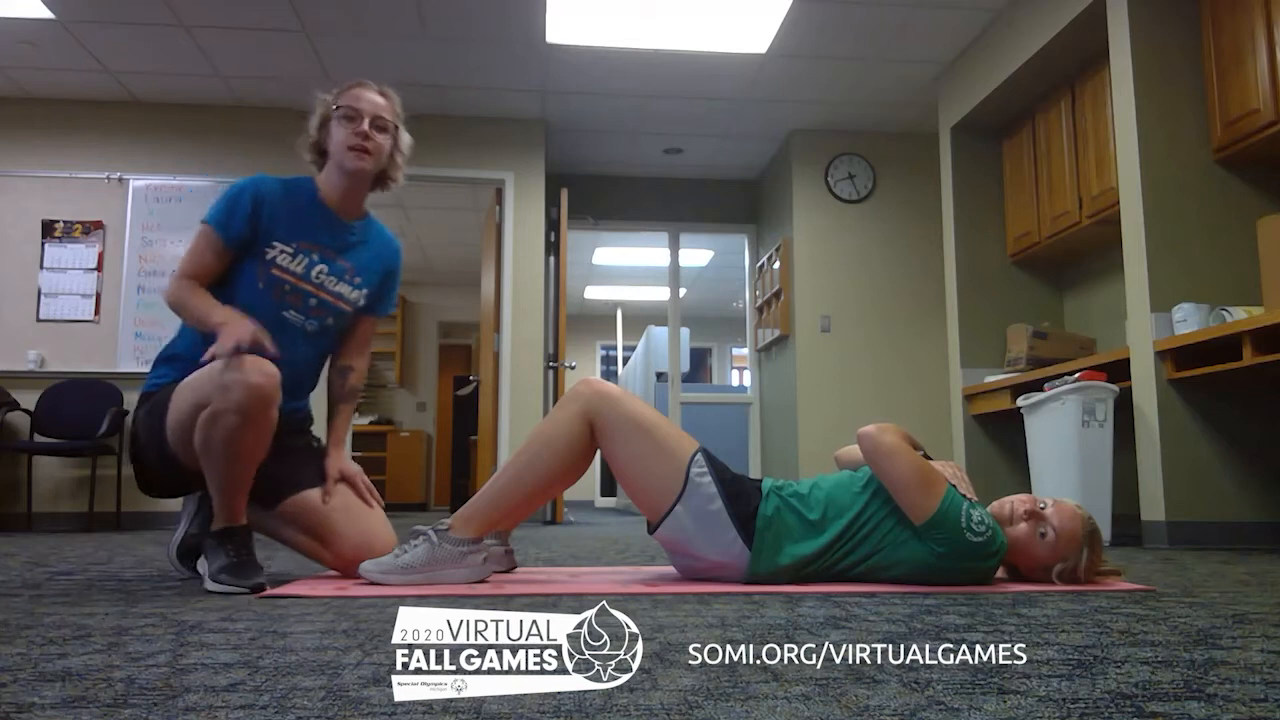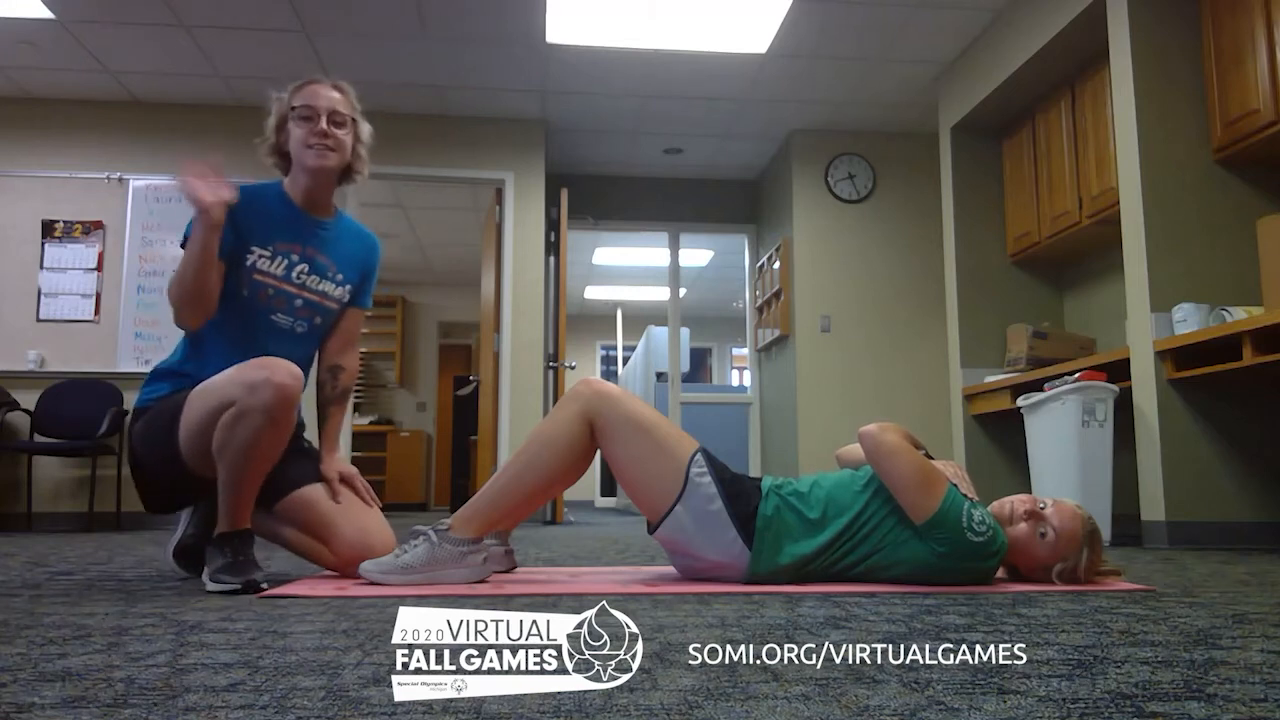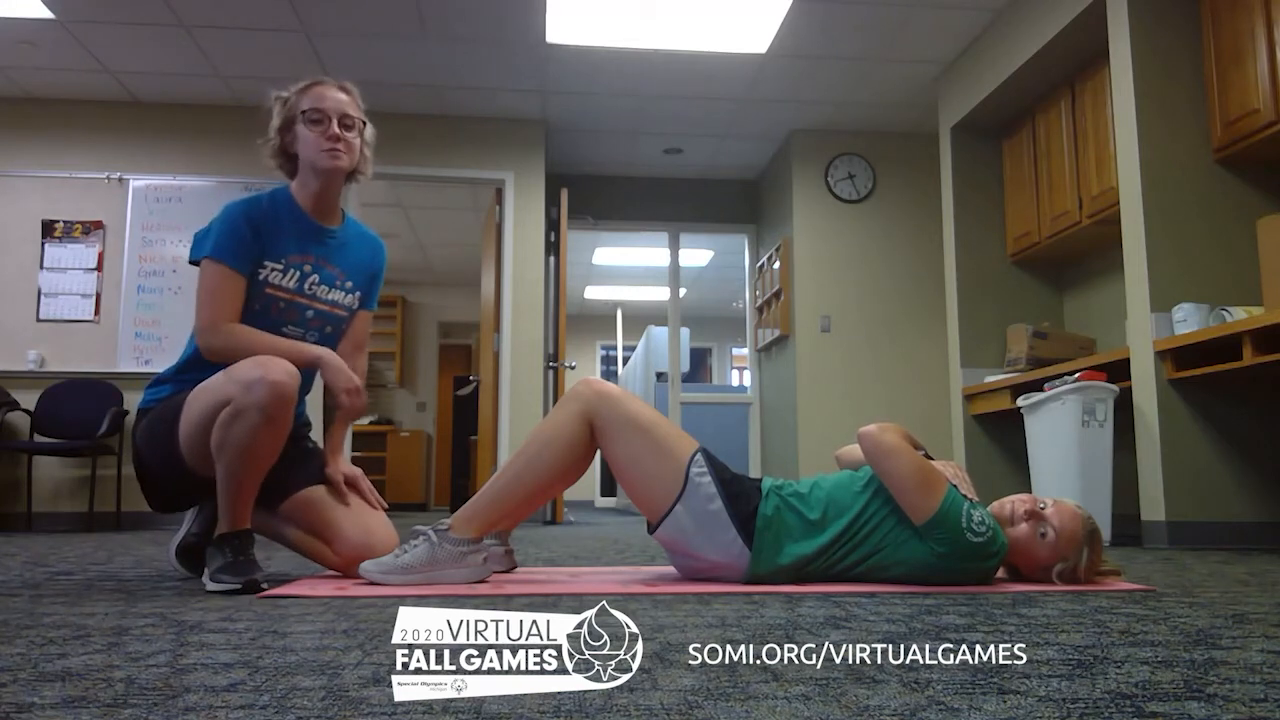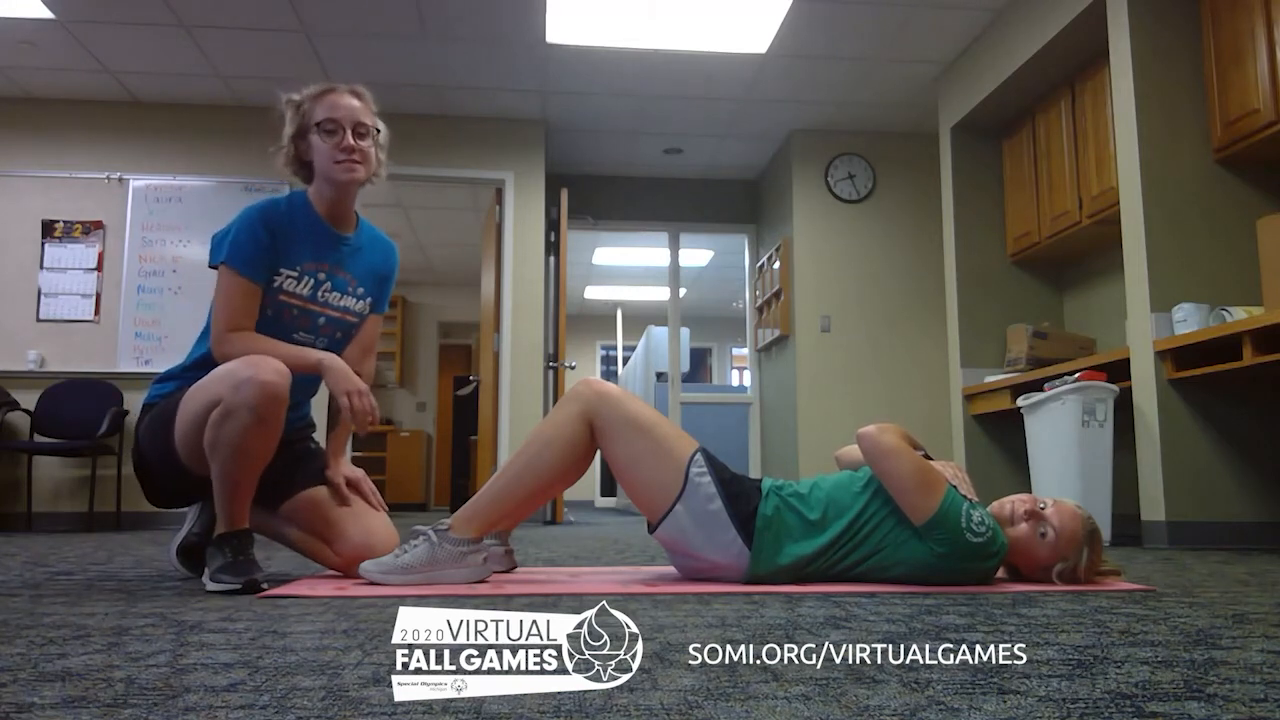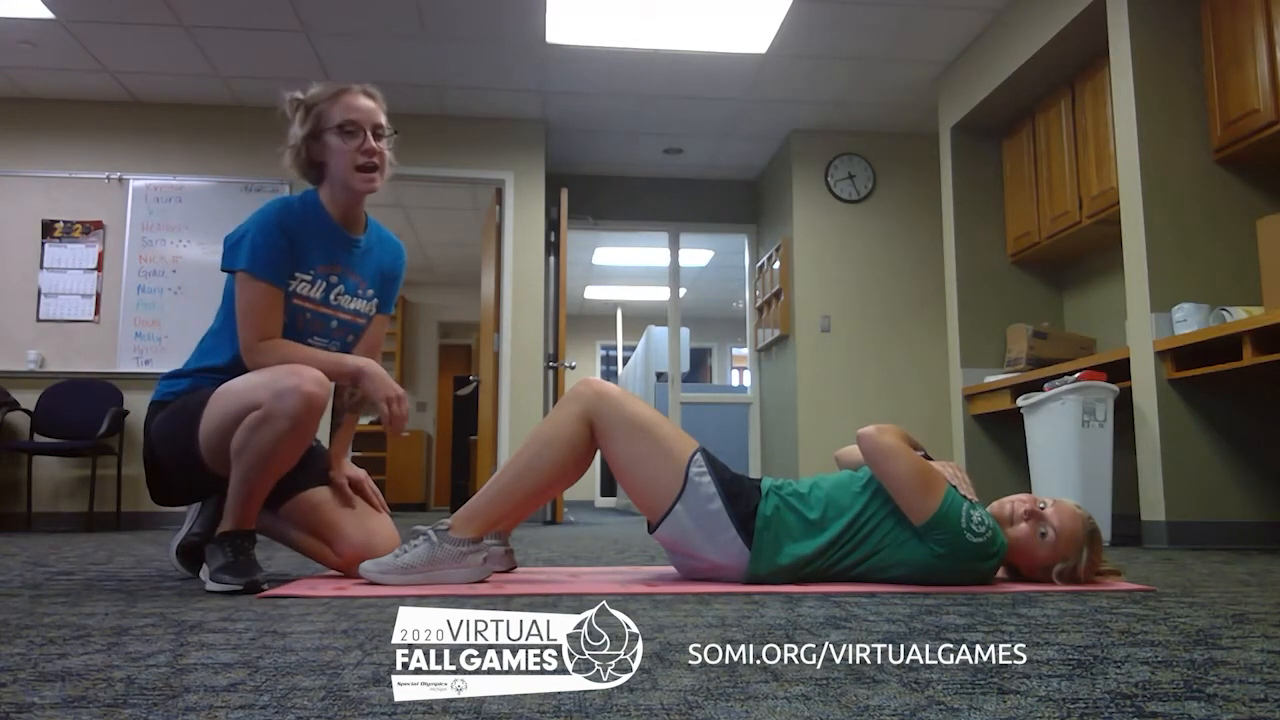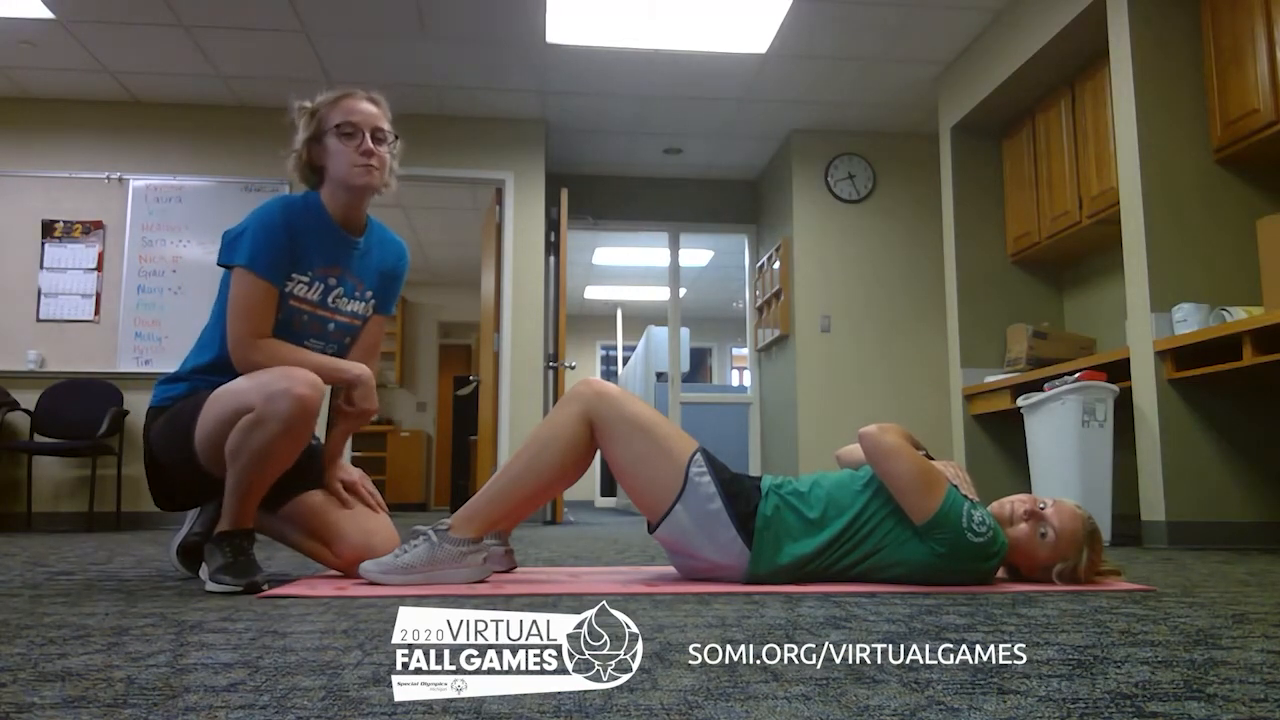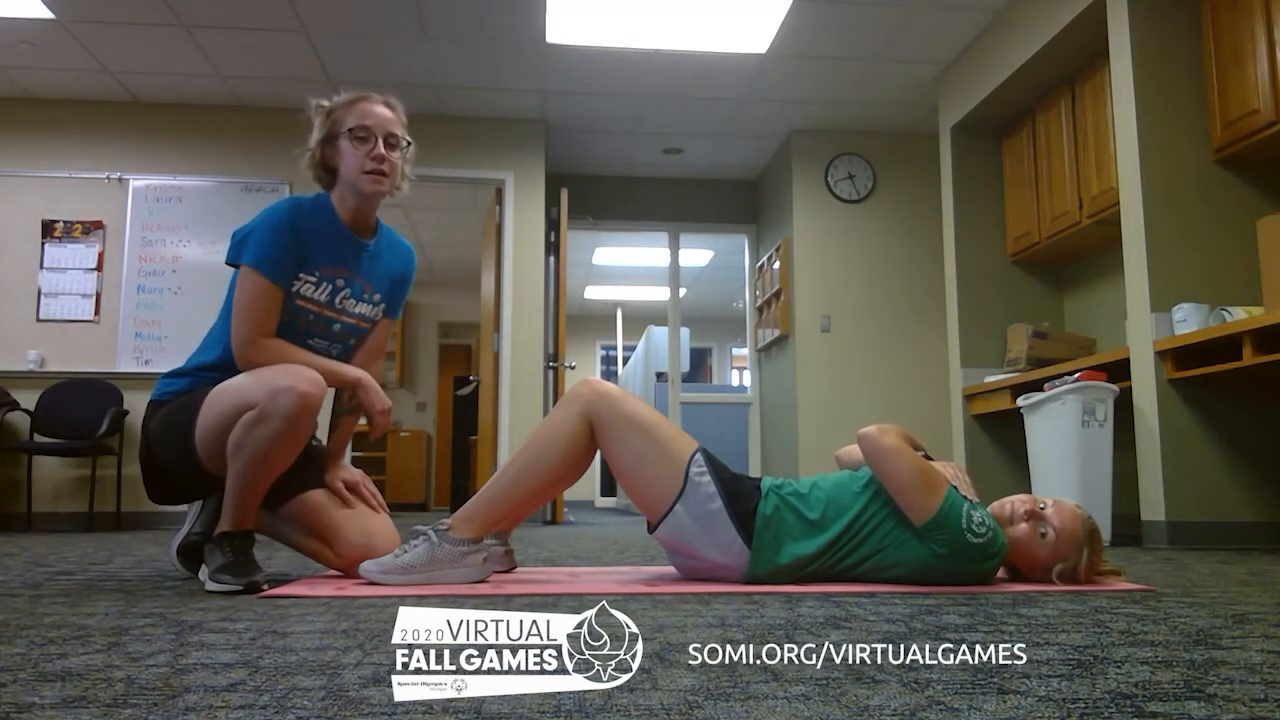
dt=0.7s
person 1, frame 1
left shoulder: (970, 539)
right shoulder: (970, 530)
left elbow: (875, 437)
right elbow: (853, 460)
left wrist: (929, 468)
right wrist: (933, 468)
left hip: (739, 531)
right hip: (746, 527)
left knee: (594, 396)
right knee: (601, 408)
left ankle: (457, 542)
right ankle: (476, 540)
person 1, frame 2
left shoulder: (970, 537)
right shoulder: (970, 528)
left elbow: (875, 437)
right elbow: (854, 459)
left wrist: (924, 462)
right wrist: (932, 465)
left hip: (740, 530)
right hip: (746, 526)
left knee: (593, 396)
right knee: (599, 409)
left ankle: (455, 542)
right ankle: (473, 540)
person 1, frame 3
left shoulder: (970, 538)
right shoulder: (968, 529)
left elbow: (876, 437)
right elbow: (853, 460)
left wrist: (925, 463)
right wrist: (932, 466)
left hip: (740, 530)
right hip: (746, 527)
left knee: (594, 396)
right knee: (602, 408)
left ankle: (455, 542)
right ankle: (472, 541)
person 1, frame 4
left shoulder: (971, 537)
right shoulder: (971, 531)
left elbow: (874, 439)
right elbow: (855, 459)
left wrist: (926, 463)
right wrist: (932, 464)
left hip: (739, 529)
right hip: (745, 525)
left knee: (593, 395)
right knee: (599, 409)
left ankle: (455, 541)
right ankle: (478, 540)
person 1, frame 5
left shoulder: (970, 539)
right shoulder: (968, 532)
left elbow: (874, 439)
right elbow: (852, 460)
left wrist: (931, 468)
right wrist: (933, 467)
left hip: (739, 530)
right hip: (744, 526)
left knee: (592, 396)
right knee: (601, 408)
left ankle: (456, 542)
right ankle: (477, 541)
person 1, frame 6
left shoulder: (970, 536)
right shoulder: (969, 537)
left elbow: (875, 438)
right elbow: (854, 459)
left wrist: (927, 463)
right wrist: (932, 465)
left hip: (738, 529)
right hip: (747, 525)
left knee: (593, 396)
right knee: (599, 409)
left ankle: (455, 541)
right ankle: (477, 540)
person 1, frame 7
left shoulder: (970, 538)
right shoulder: (970, 535)
left elbow: (873, 439)
right elbow: (851, 461)
left wrist: (926, 463)
right wrist: (932, 465)
left hip: (739, 530)
right hip: (745, 526)
left knee: (592, 397)
right knee: (601, 408)
left ankle: (454, 542)
right ankle: (477, 541)
person 2, frame 1
left shoulder: (383, 253)
right shoulder: (259, 198)
left elbow: (351, 359)
right elbow: (182, 288)
left wrist: (337, 449)
right wrist: (227, 319)
left hip: (282, 427)
right hip: (185, 404)
left knee: (373, 554)
right knee: (253, 378)
left ankle: (228, 507)
right ankle: (226, 530)
person 2, frame 2
left shoulder: (360, 246)
right shoulder: (240, 207)
left elbow: (340, 357)
right elbow: (190, 317)
left wrist: (329, 451)
right wrist: (208, 221)
left hip: (274, 435)
right hip: (176, 416)
left knee: (370, 551)
right knee: (275, 378)
left ankle: (220, 509)
right ankle: (227, 535)
person 2, frame 3
left shoulder: (367, 249)
right shoulder: (245, 218)
left elbow: (350, 362)
right elbow: (214, 335)
left wrist: (334, 455)
right wrist: (320, 354)
left hip: (280, 436)
right hip: (180, 420)
left knee: (372, 548)
right knee: (271, 377)
left ankle: (218, 513)
right ankle: (227, 535)
person 2, frame 4
left shoulder: (381, 253)
right shoulder: (263, 223)
left elbow: (358, 368)
right elbow: (227, 341)
left wrist: (336, 457)
right wrist: (323, 361)
left hip: (283, 434)
right hip: (187, 419)
left knee: (373, 550)
right knee: (263, 377)
left ankle: (233, 509)
right ankle: (227, 533)
person 2, frame 5
left shoulder: (387, 253)
right shoulder: (276, 223)
left elbow: (360, 369)
right elbow: (259, 350)
left wrist: (338, 457)
right wrist: (360, 368)
left hip: (282, 437)
right hip: (192, 417)
left knee: (374, 550)
right knee: (301, 387)
left ankle: (228, 509)
right ankle: (228, 532)
person 2, frame 6
left shoulder: (389, 253)
right shoulder: (277, 221)
left elbow: (361, 370)
right elbow: (247, 350)
left wrist: (334, 457)
right wrist: (350, 374)
left hip: (279, 435)
right hip: (191, 417)
left knee: (374, 551)
right knee: (295, 389)
left ankle: (229, 509)
right ankle: (227, 533)
person 2, frame 7
left shoulder: (397, 257)
right shoulder: (286, 222)
left elbow: (365, 370)
right elbow: (250, 347)
left wrist: (335, 458)
right wrist: (354, 379)
left hip: (281, 435)
right hip: (192, 414)
left knee: (375, 551)
right knee: (297, 387)
left ankle: (227, 510)
right ankle: (228, 535)
